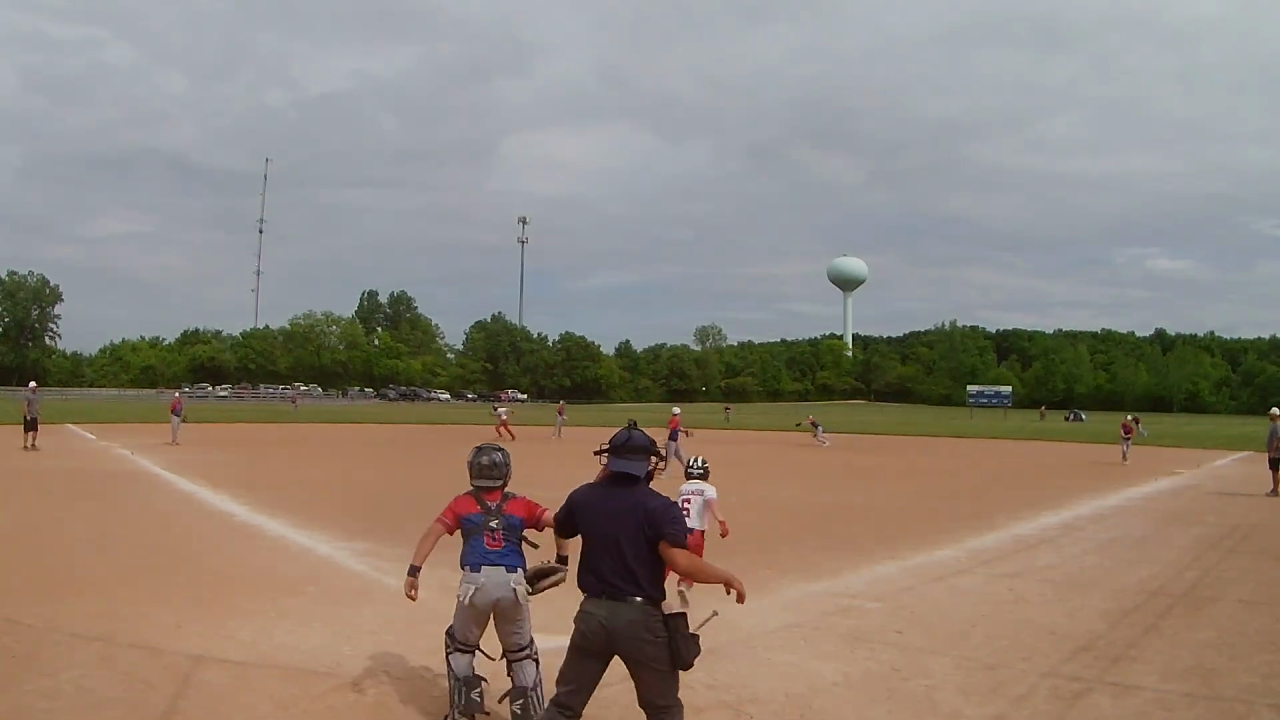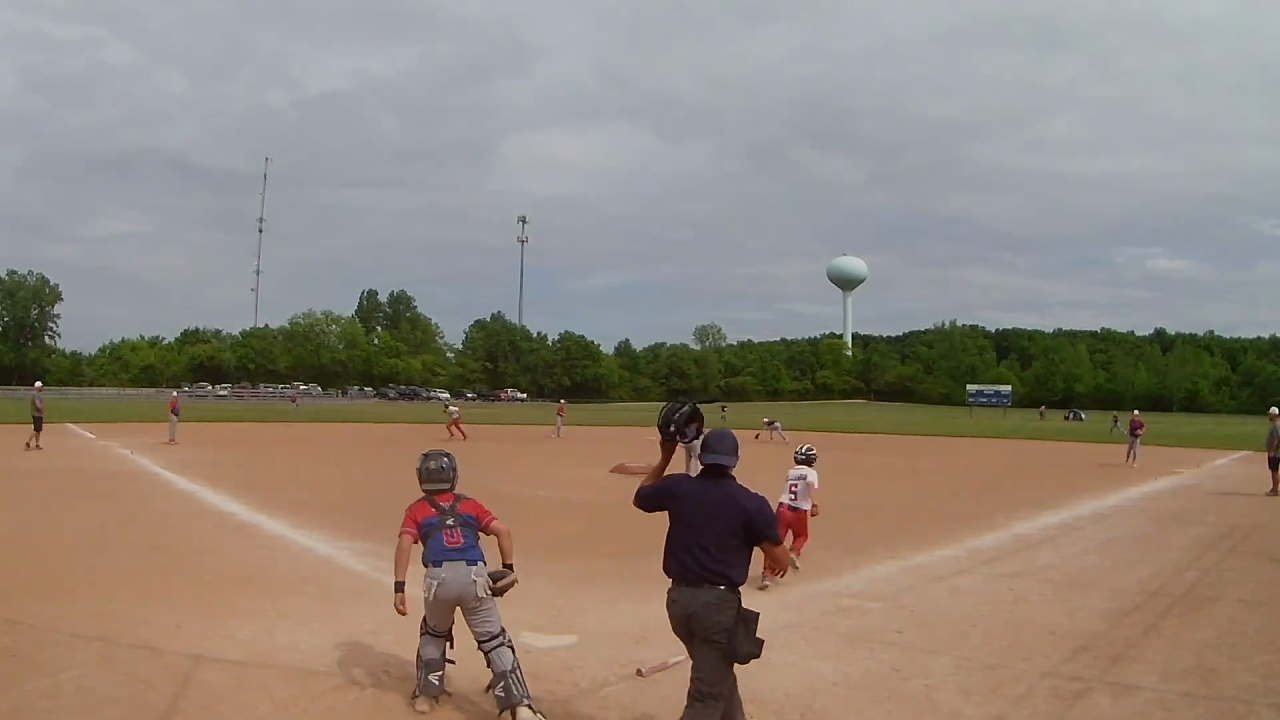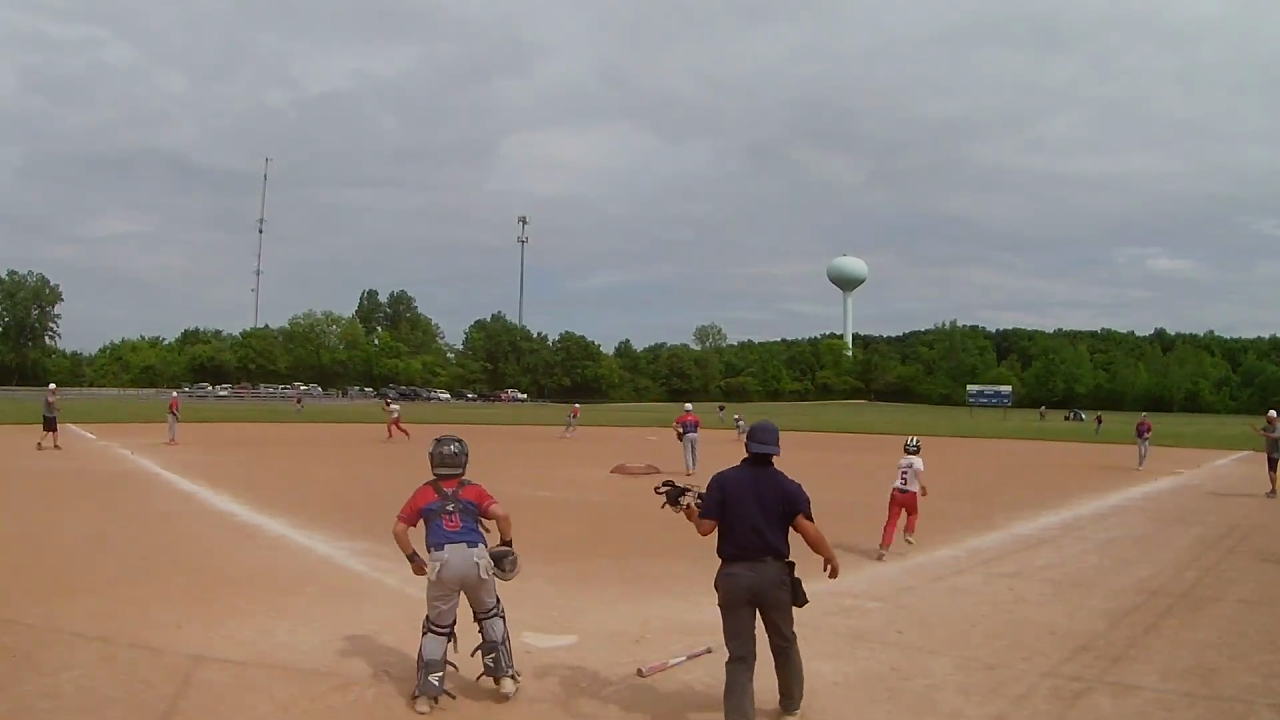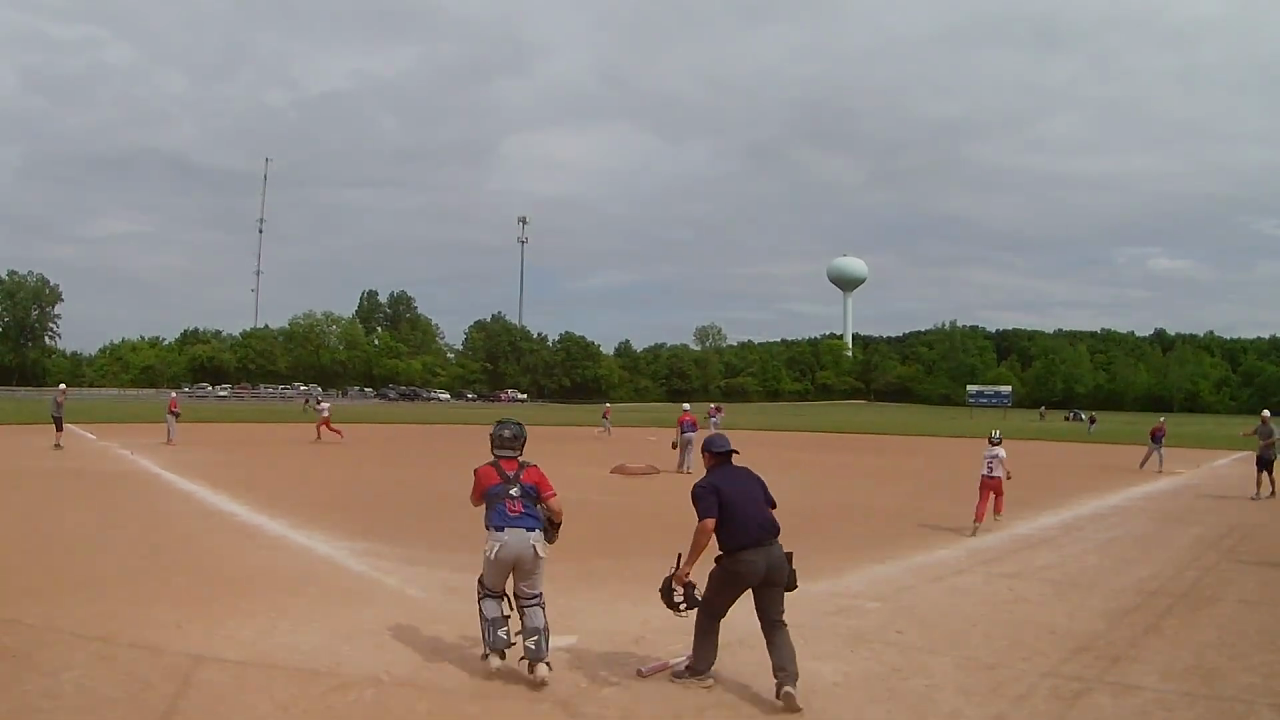
dt=0.5s
person 1, frame 1
left shoulder: (584, 498)
right shoulder: (660, 507)
left elbow: (560, 530)
right elbow: (679, 562)
right wrist: (729, 578)
left hip: (593, 613)
right hip: (640, 617)
person 1, frame 2
left shoulder: (676, 486)
right shoulder: (751, 503)
left elbow: (640, 499)
right elbow: (778, 557)
left wrist: (665, 459)
right wrist: (786, 561)
left hip: (679, 597)
right hip: (719, 601)
left knee: (717, 674)
right knee: (708, 695)
person 1, frame 3
left shoulder: (723, 480)
right shoulder: (788, 486)
left elbow: (705, 528)
right elbow: (809, 531)
left wrist: (692, 513)
right wrist: (830, 556)
left hip: (734, 575)
right hip: (774, 573)
left knee: (740, 656)
right knee: (784, 644)
person 1, frame 4
left shoulder: (705, 485)
right shoulder: (750, 477)
left elbow: (707, 527)
left wrist: (687, 566)
left hip: (741, 560)
right hip: (774, 553)
left knee: (709, 612)
right knee: (774, 622)
left ankle: (698, 671)
right ankle: (787, 682)
person 2, frame 1
left shoulder: (462, 503)
right shoulder: (521, 505)
left elbow: (432, 534)
right elbow: (557, 522)
left wrist: (413, 572)
right wrist: (561, 561)
left hip: (476, 584)
right hip: (512, 584)
left knee: (460, 645)
right knee: (521, 653)
person 2, frame 2
left shoulder: (417, 509)
right shoulder: (470, 504)
left elbow: (404, 545)
right elbow: (502, 531)
left wrist: (399, 588)
right wrist: (508, 569)
left hip: (438, 578)
right hip: (474, 577)
left knee: (434, 632)
right knee: (495, 641)
left ankle: (427, 695)
person 2, frame 3
left shoulder: (423, 493)
right shoulder: (474, 490)
left elbow: (399, 529)
right elbow: (500, 515)
left wrist: (414, 558)
right wrist: (506, 545)
left hip: (441, 562)
right hip: (475, 558)
left knee: (437, 628)
right knee: (491, 615)
left ankle: (426, 695)
right ankle: (504, 678)
person 2, frame 4
left shoulder: (484, 472)
right shoulder: (533, 472)
left elbow: (475, 501)
right elbow: (555, 507)
right wrist: (554, 525)
left hip: (499, 541)
right hip: (530, 541)
left knee: (490, 593)
right knee: (531, 601)
left ankle: (495, 652)
right ankle: (538, 662)
